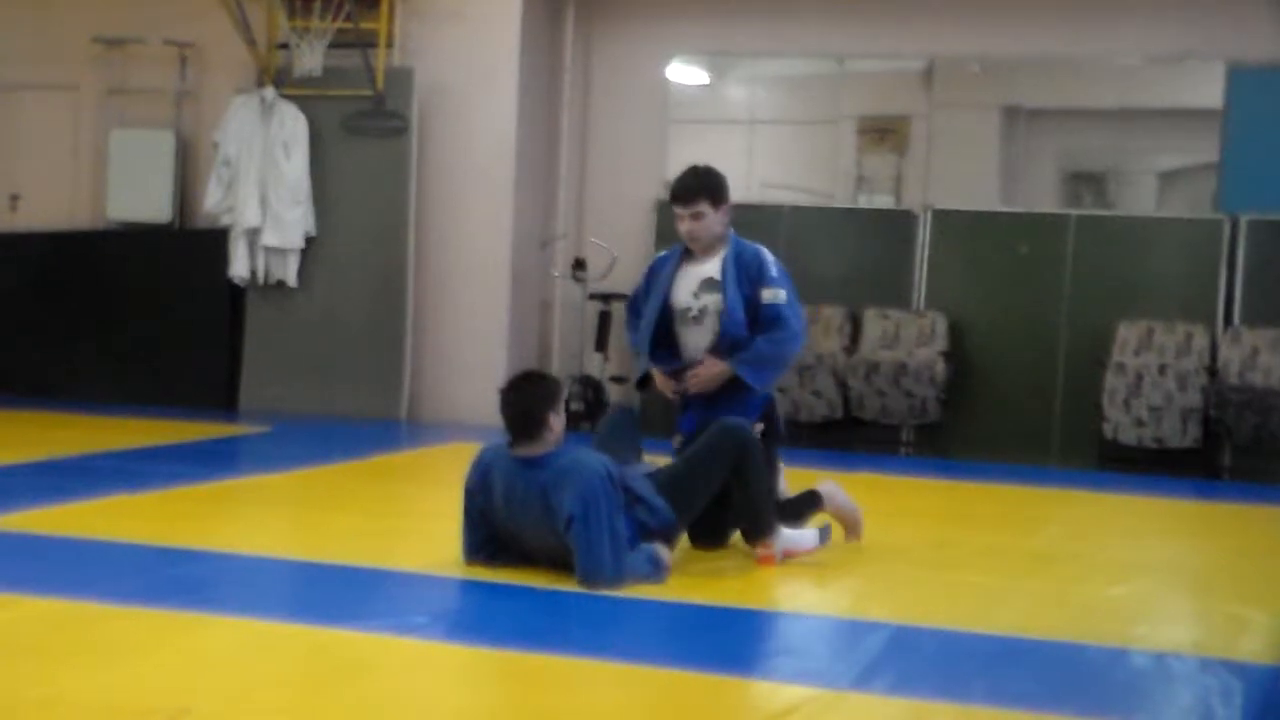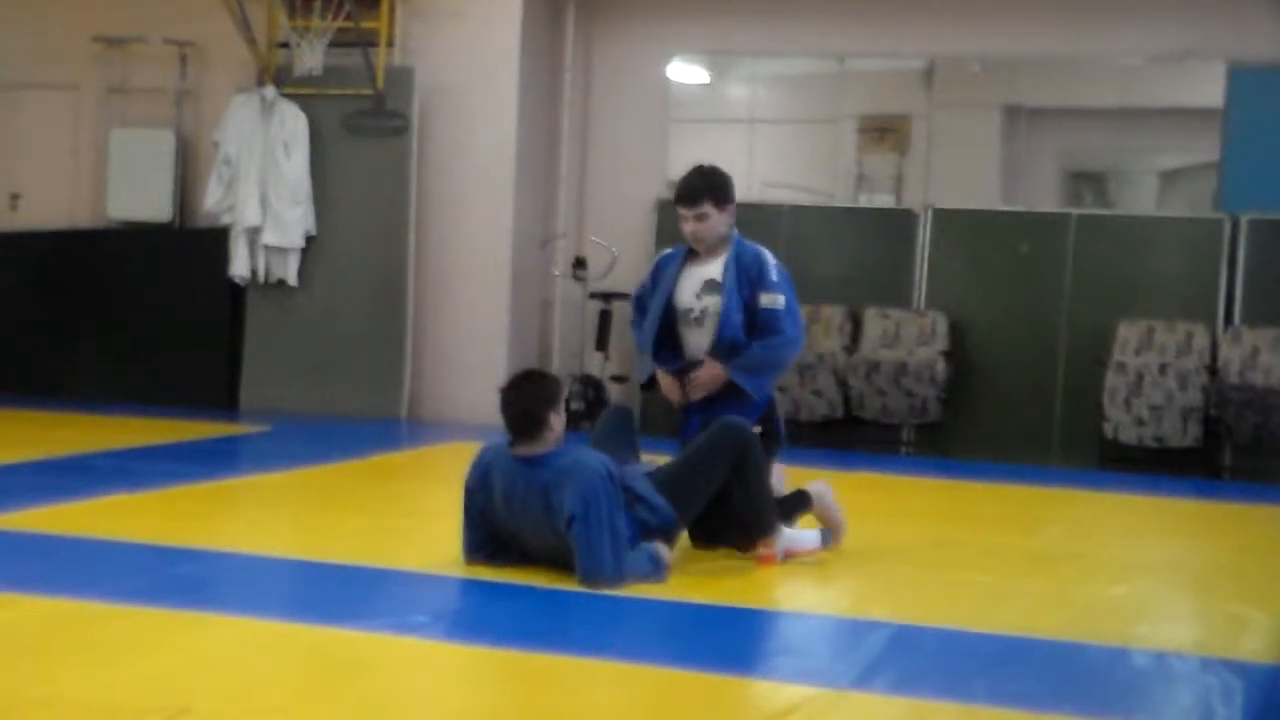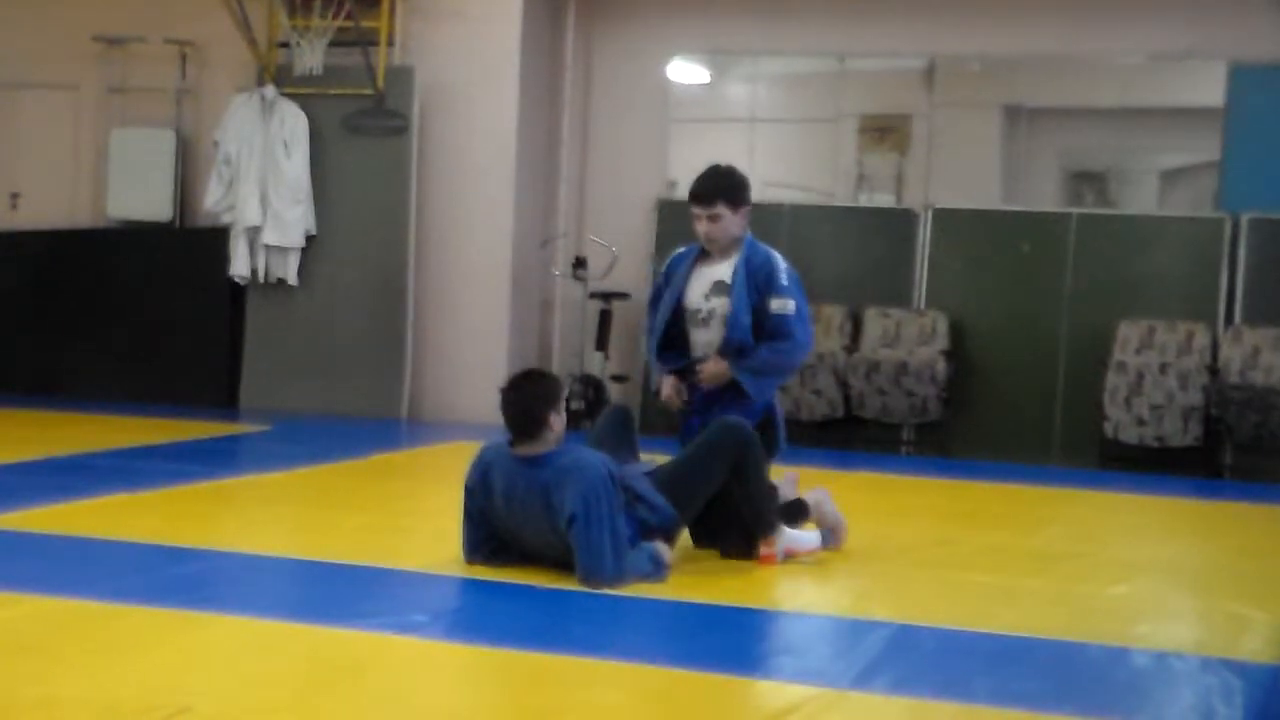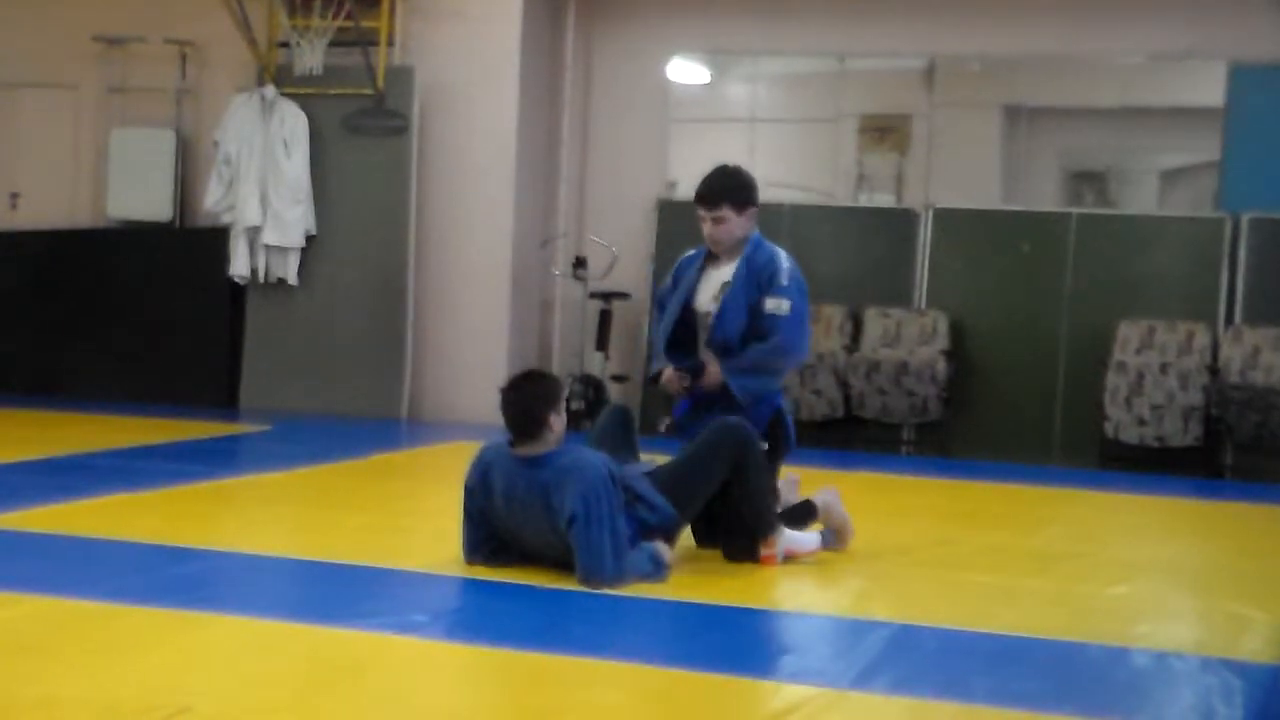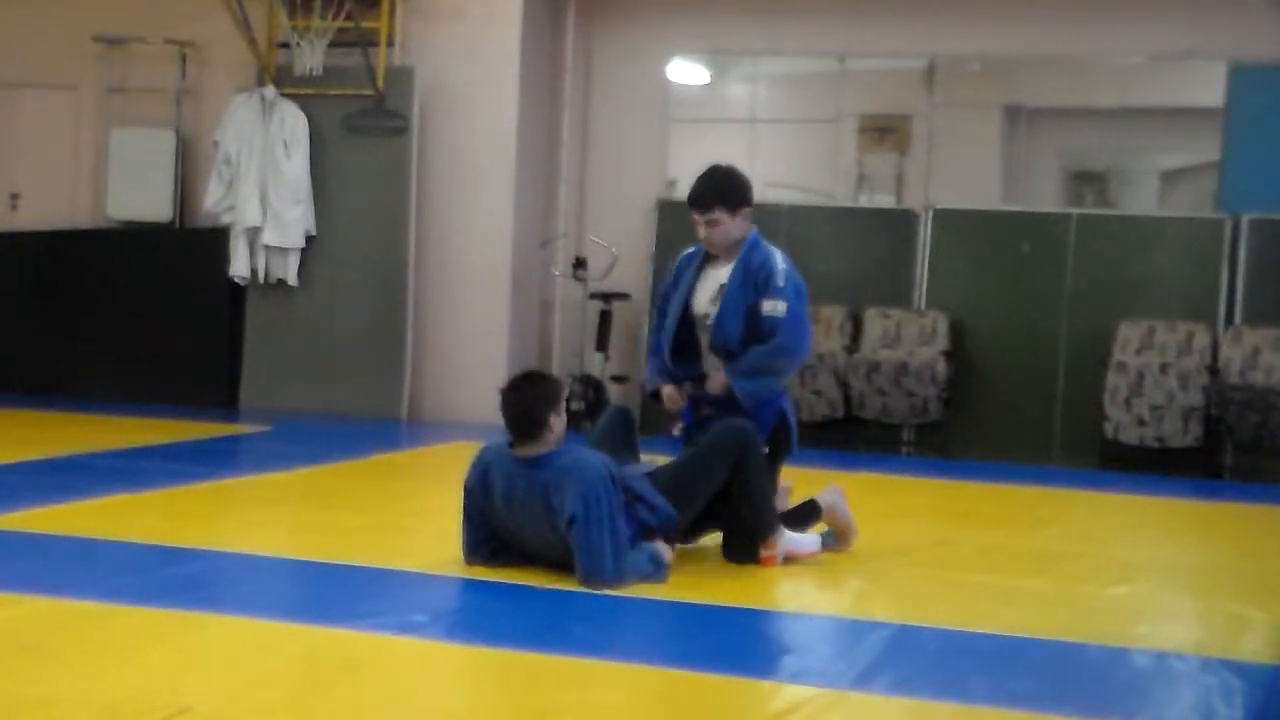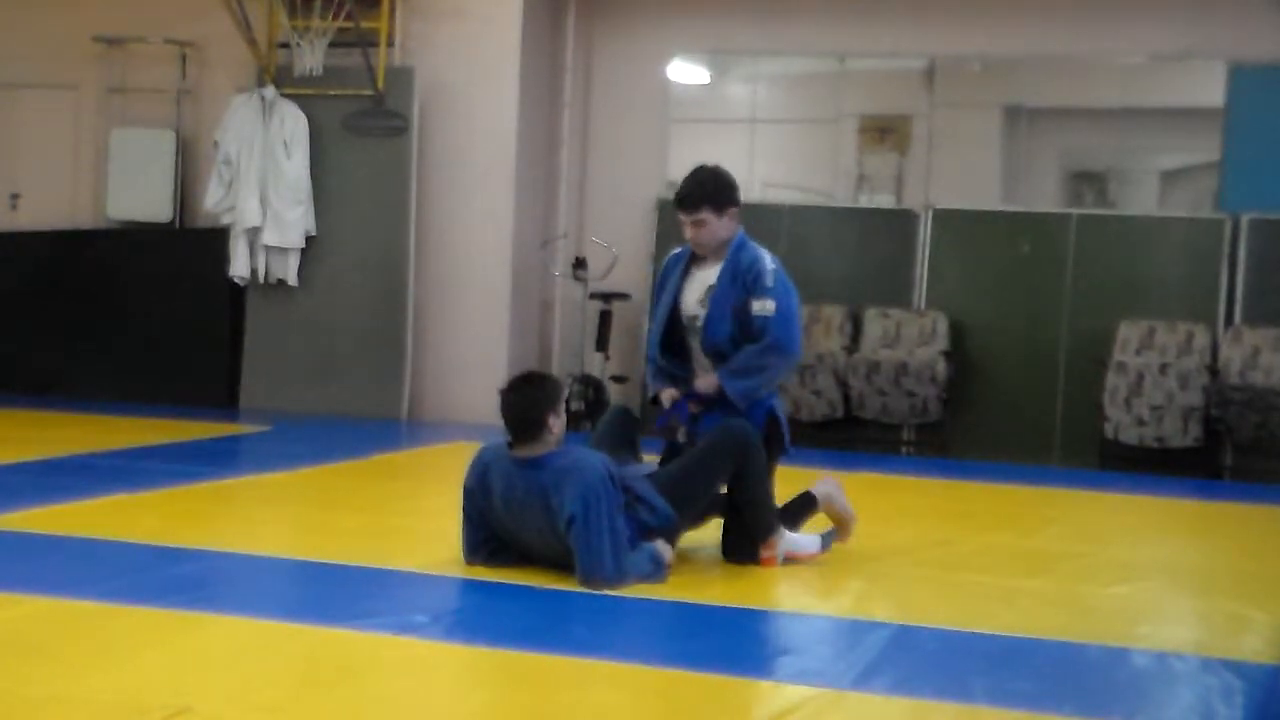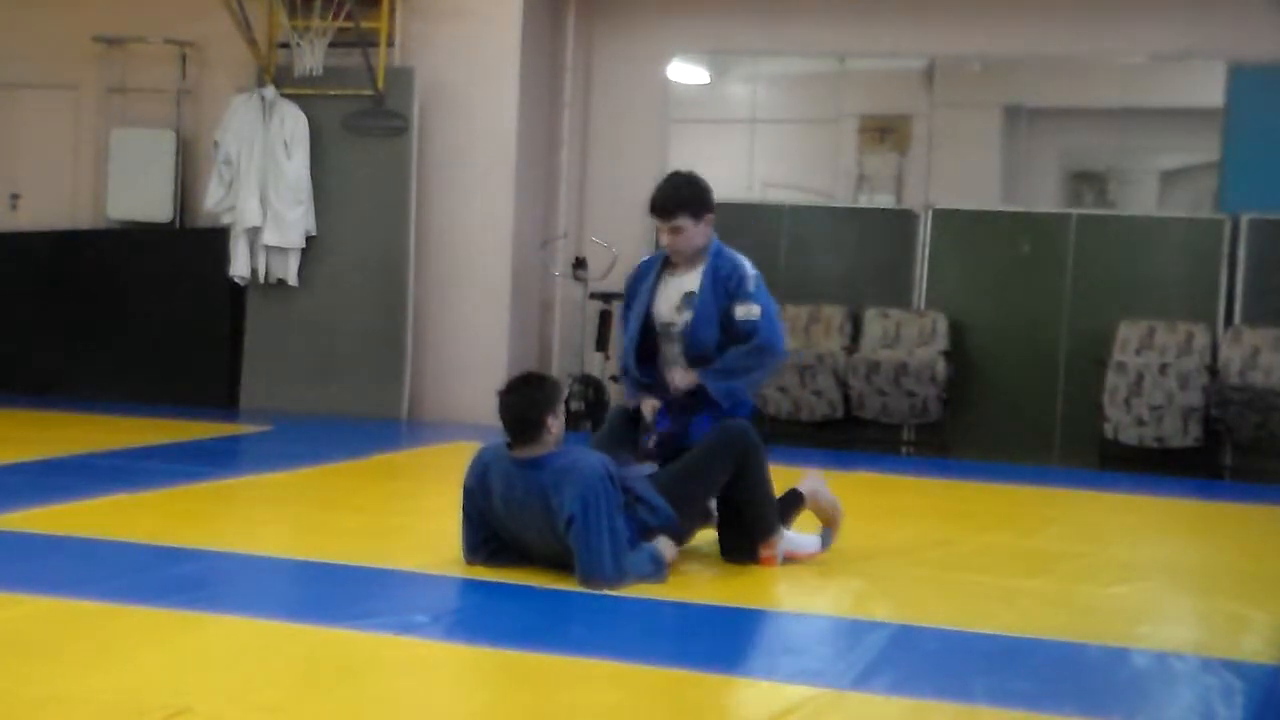
dt=0.2s
person 1, frame 1
left shoulder: (485, 465)
right shoulder: (583, 473)
left elbow: (478, 551)
right elbow: (602, 572)
left wrist: (537, 546)
right wrist: (651, 560)
right hip: (643, 523)
left knee: (624, 416)
right knee: (734, 435)
right ankle: (771, 539)
person 1, frame 2
left shoulder: (487, 464)
right shoulder: (584, 473)
left elbow: (479, 551)
right elbow: (604, 571)
left wrist: (541, 546)
right wrist: (654, 559)
right hip: (642, 524)
left knee: (619, 414)
right knee: (734, 435)
right ankle: (773, 539)
person 1, frame 3
left shoulder: (486, 463)
right shoulder: (584, 473)
left elbow: (479, 551)
right elbow: (604, 571)
left wrist: (544, 546)
right wrist: (655, 558)
left hip: (588, 511)
right hip: (642, 523)
left knee: (618, 414)
right knee: (734, 434)
right ankle: (773, 538)
person 1, frame 4
left shoulder: (486, 464)
right shoulder: (584, 474)
left elbow: (479, 551)
right elbow: (604, 572)
left wrist: (545, 547)
right wrist: (655, 558)
right hip: (641, 523)
left knee: (618, 414)
right knee: (734, 435)
right ankle: (772, 539)
person 1, frame 5
left shoulder: (486, 464)
right shoulder: (584, 473)
left elbow: (479, 551)
right elbow: (604, 572)
left wrist: (540, 547)
right wrist: (655, 558)
right hip: (641, 524)
left knee: (618, 416)
right knee: (736, 436)
right ankle: (771, 542)
person 1, frame 6
left shoulder: (484, 465)
right shoulder: (583, 475)
left elbow: (478, 551)
right elbow: (604, 572)
left wrist: (539, 548)
right wrist: (655, 557)
left hip: (569, 531)
right hip: (639, 526)
left knee: (621, 417)
right knee: (737, 437)
right ankle: (772, 541)
person 1, frame 7
left shoulder: (484, 465)
right shoulder: (584, 474)
left elbow: (479, 551)
right elbow: (604, 572)
left wrist: (543, 548)
right wrist: (656, 556)
right hip: (640, 529)
right knee: (735, 437)
right ankle: (772, 541)
person 2, frame 1
left shoulder: (755, 260)
right shoulder: (663, 266)
left elbow: (788, 333)
right elbow: (638, 319)
left wrist: (728, 368)
right wrist: (652, 366)
left hip: (747, 408)
right hip: (694, 411)
right knee: (706, 535)
left ankle: (824, 498)
person 2, frame 2
left shoulder: (757, 263)
right shoulder: (668, 264)
left elbow: (786, 336)
right elbow: (643, 318)
left wrist: (727, 371)
right wrist: (659, 371)
left hip: (744, 407)
right hip: (693, 418)
left knee: (739, 533)
right knee: (705, 533)
left ankle: (807, 500)
person 2, frame 3
left shoulder: (769, 267)
right shoulder: (679, 264)
left elbow: (793, 344)
right elbow: (657, 320)
left wrist: (731, 370)
right wrist: (665, 374)
left hip: (747, 413)
right hip: (696, 411)
person 2, frame 4
left shoulder: (774, 266)
right shoulder: (691, 264)
left elbow: (787, 345)
right elbow: (663, 318)
left wrist: (727, 373)
right wrist: (666, 366)
left hip: (753, 414)
right hip: (702, 411)
right knee: (708, 531)
left ankle: (817, 509)
person 2, frame 5
left shoulder: (770, 267)
right shoulder: (689, 264)
left elbow: (789, 347)
right elbow: (663, 328)
left wrist: (732, 379)
right wrist: (664, 379)
left hip: (756, 415)
right hip: (704, 414)
left ankle: (821, 510)
person 2, frame 6
left shoulder: (759, 269)
right shoulder: (676, 266)
left elbow: (781, 345)
right elbow: (661, 337)
left wrist: (722, 380)
right wrist: (663, 384)
left hip: (747, 416)
right hip: (696, 413)
person 2, frame 7
left shoulder: (735, 274)
right shoulder: (646, 273)
left elbow: (766, 345)
right elbow: (633, 343)
left wrist: (701, 377)
right wrist: (642, 394)
left hip: (718, 419)
right hip: (661, 417)
